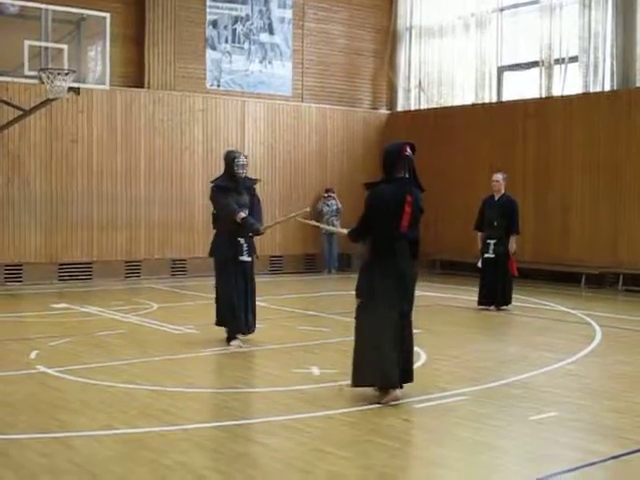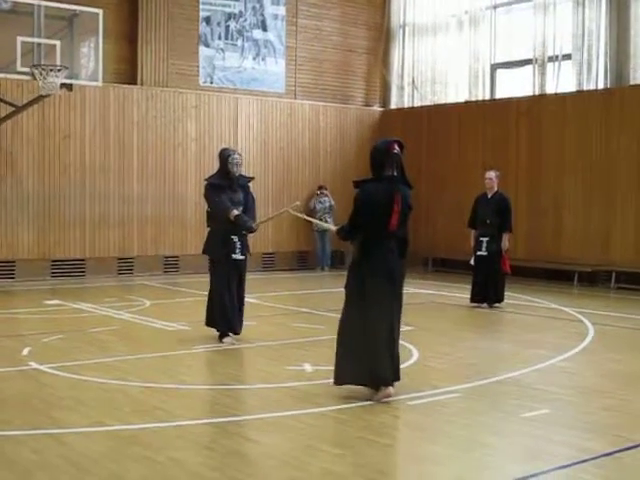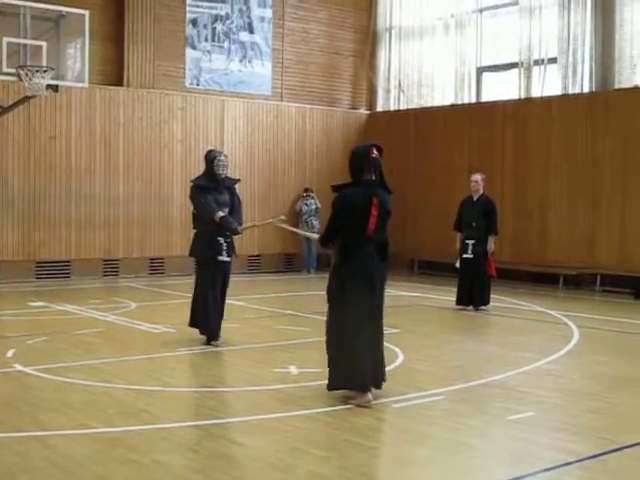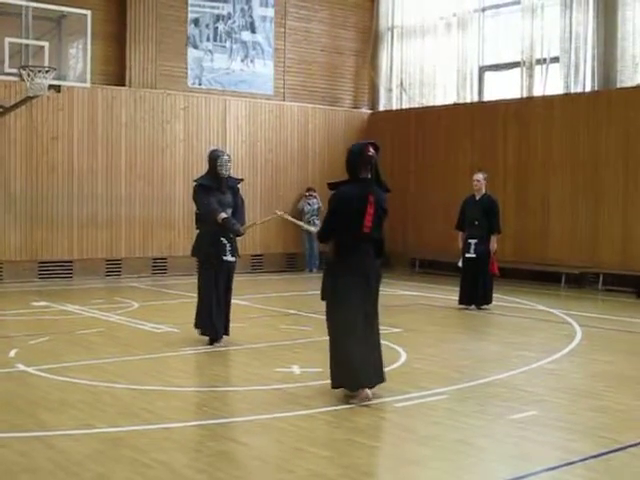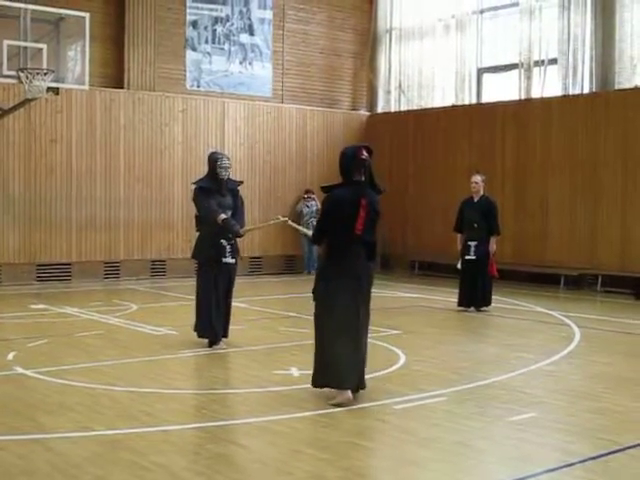
dt=0.3s
person 1, frame 1
left shoulder: (379, 194)
right shoulder: (415, 194)
left elbow: (364, 228)
right elbow: (411, 228)
left wrist: (353, 234)
left hip: (382, 264)
right hip: (406, 264)
left knee: (378, 322)
right knee: (399, 320)
left ankle: (389, 384)
right ankle: (394, 378)
person 1, frame 2
left shoulder: (368, 192)
right shoulder: (403, 193)
left elbow: (354, 227)
right elbow: (399, 227)
left wrist: (342, 232)
left hip: (370, 262)
right hip: (394, 262)
left knee: (368, 320)
right knee: (387, 319)
left ankle: (382, 382)
right ankle: (385, 377)
person 1, frame 3
left shoulder: (346, 197)
right shoulder: (383, 197)
left elbow: (332, 233)
right elbow: (378, 231)
left wrist: (324, 241)
left hip: (350, 267)
right hip: (375, 266)
left knee: (349, 325)
right knee: (369, 323)
left ankle: (362, 386)
right ankle: (368, 380)
person 1, frame 4
left shoulder: (342, 194)
right shoulder: (379, 196)
left elbow: (326, 232)
right elbow: (375, 230)
left wrist: (323, 236)
left hip: (345, 265)
right hip: (370, 265)
left knee: (347, 324)
right knee: (365, 321)
left ankle: (361, 384)
right ankle: (360, 380)
person 1, frame 5
left shoulder: (336, 197)
right shoulder: (372, 198)
left elbow: (319, 234)
right elbow: (369, 233)
left wrist: (319, 239)
left hip: (337, 268)
right hip: (362, 268)
left knee: (335, 326)
right knee: (355, 323)
left ankle: (344, 386)
right ankle: (353, 381)
person 2, frame 1
left shoulder: (249, 187)
right shoulder: (219, 189)
left elbow: (255, 209)
right elbow: (230, 210)
left wrist: (255, 225)
right wrist: (249, 223)
left hip: (245, 242)
right hip: (226, 243)
left knee: (245, 286)
right knee: (229, 287)
left ankle: (240, 327)
right ankle: (232, 332)
person 2, frame 2
left shoulder: (243, 185)
right shoulder: (214, 186)
left elbow: (250, 207)
right elbow: (223, 207)
left wrist: (249, 223)
right wrist: (241, 220)
left hip: (238, 240)
right hip: (220, 241)
left knee: (237, 285)
right knee: (222, 285)
left ankle: (230, 326)
right ankle: (224, 330)
person 2, frame 3
left shoulder: (229, 186)
right shoulder: (199, 188)
left elbow: (236, 209)
right elbow: (209, 209)
left wrist: (234, 225)
right wrist: (226, 221)
left hip: (224, 242)
right hip: (206, 242)
left knee: (220, 287)
right knee: (208, 287)
left ankle: (212, 329)
right ankle: (211, 333)
person 2, frame 4
left shoulder: (233, 187)
right shoulder: (202, 188)
left elbow: (239, 209)
right elbow: (211, 209)
left wrist: (237, 225)
right wrist: (228, 222)
left hip: (228, 243)
right hip: (209, 243)
left knee: (224, 288)
right knee: (210, 288)
left ankle: (218, 329)
right ankle: (213, 332)
person 2, frame 5
left shoulder: (233, 189)
right shoulder: (203, 190)
left elbow: (239, 211)
right elbow: (212, 211)
left wrist: (237, 227)
right wrist: (228, 224)
left hip: (228, 245)
right hip: (210, 245)
left knee: (225, 290)
right knee: (210, 290)
left ankle: (218, 332)
right ankle: (213, 335)
person 3, frame 1
left shoulder: (510, 202)
right shoulder: (486, 201)
left elbow: (514, 225)
right elbow: (480, 223)
left wrist: (512, 243)
right wrist: (480, 240)
left hip: (503, 242)
right hip: (488, 242)
left knee: (502, 272)
right knee: (487, 271)
left ankle: (500, 301)
right ankle: (487, 300)
person 3, frame 2
left shoulder: (503, 200)
right shoulder: (479, 199)
left elbow: (507, 223)
right elbow: (473, 221)
left wrist: (505, 240)
right wrist: (473, 238)
left hip: (496, 240)
right hip: (481, 239)
left knee: (495, 270)
right knee: (479, 269)
left ankle: (493, 299)
right ankle: (480, 297)
person 3, frame 3
left shoulder: (488, 202)
right shoulder: (465, 202)
left elbow: (492, 226)
right elbow: (459, 224)
left wrist: (491, 243)
right wrist: (458, 241)
left hip: (481, 242)
right hip: (467, 242)
left knee: (481, 272)
right knee: (465, 271)
left ankle: (479, 301)
right ankle: (465, 300)
person 3, frame 4
left shoulder: (491, 202)
right shoulder: (467, 201)
left elbow: (495, 226)
right elbow: (461, 223)
left wrist: (493, 242)
right wrist: (461, 240)
left hip: (484, 242)
right hip: (469, 241)
left knee: (483, 271)
right knee: (468, 271)
left ankle: (481, 300)
right ankle: (468, 300)
person 3, frame 5
left shoulder: (489, 203)
right shoulder: (465, 203)
left elbow: (494, 227)
right elbow: (459, 226)
left wrist: (492, 244)
right wrist: (459, 242)
left hip: (483, 244)
right hip: (468, 243)
left knee: (483, 273)
right knee: (467, 273)
left ankle: (481, 302)
right ankle: (467, 302)
